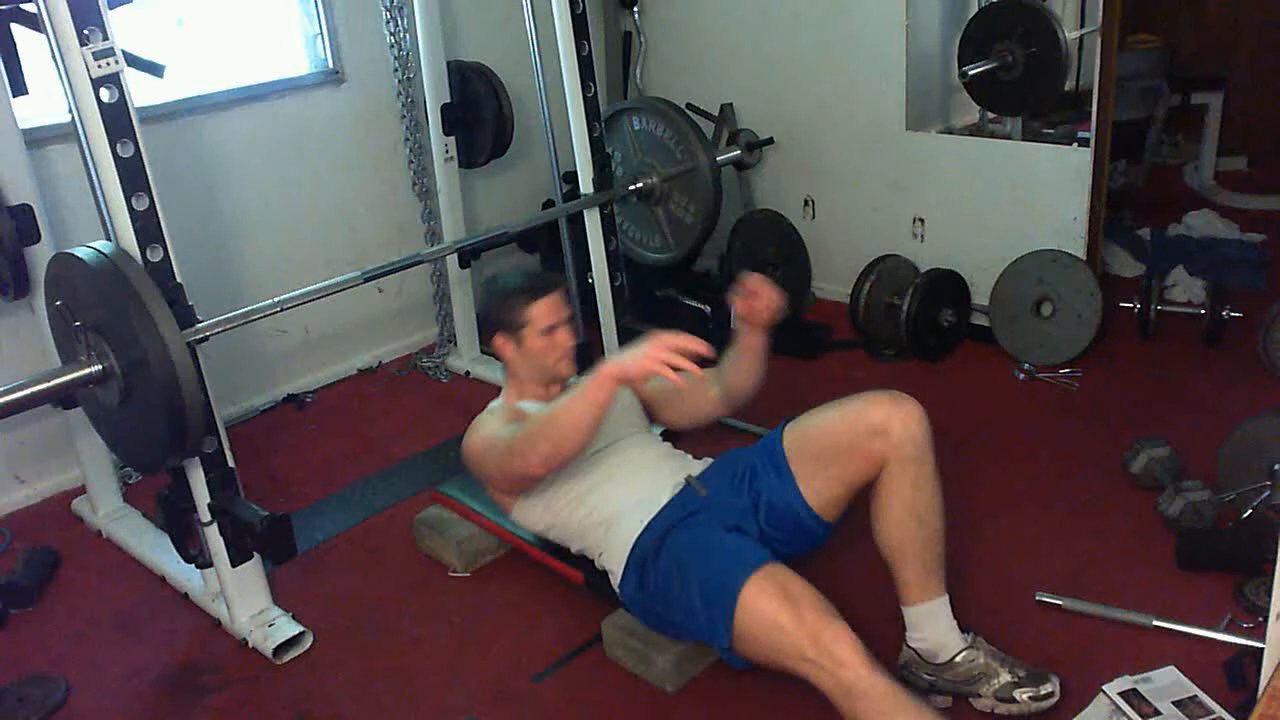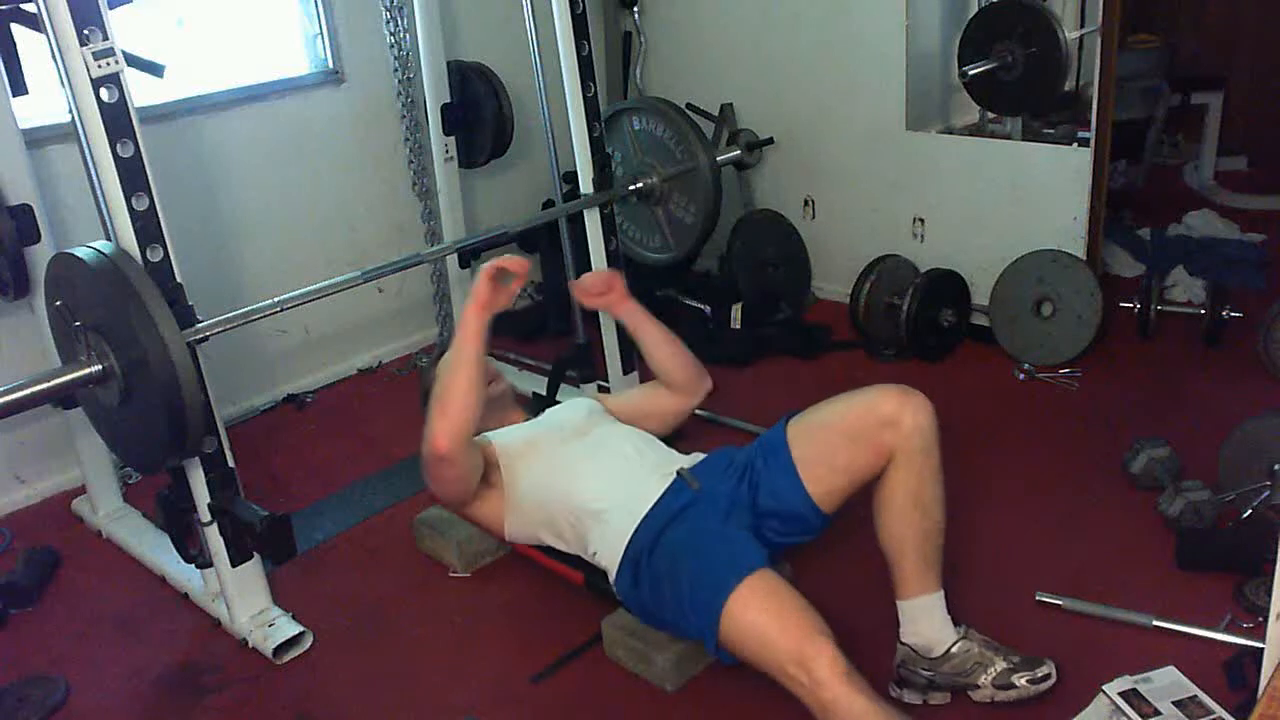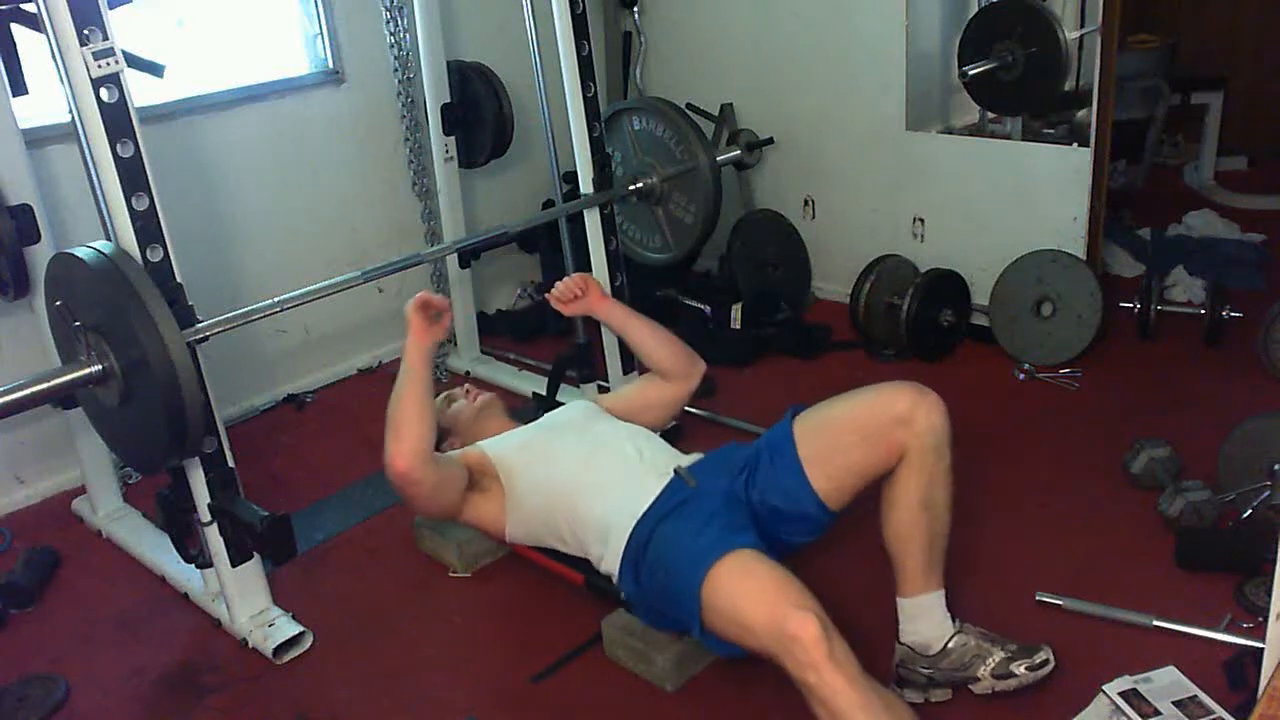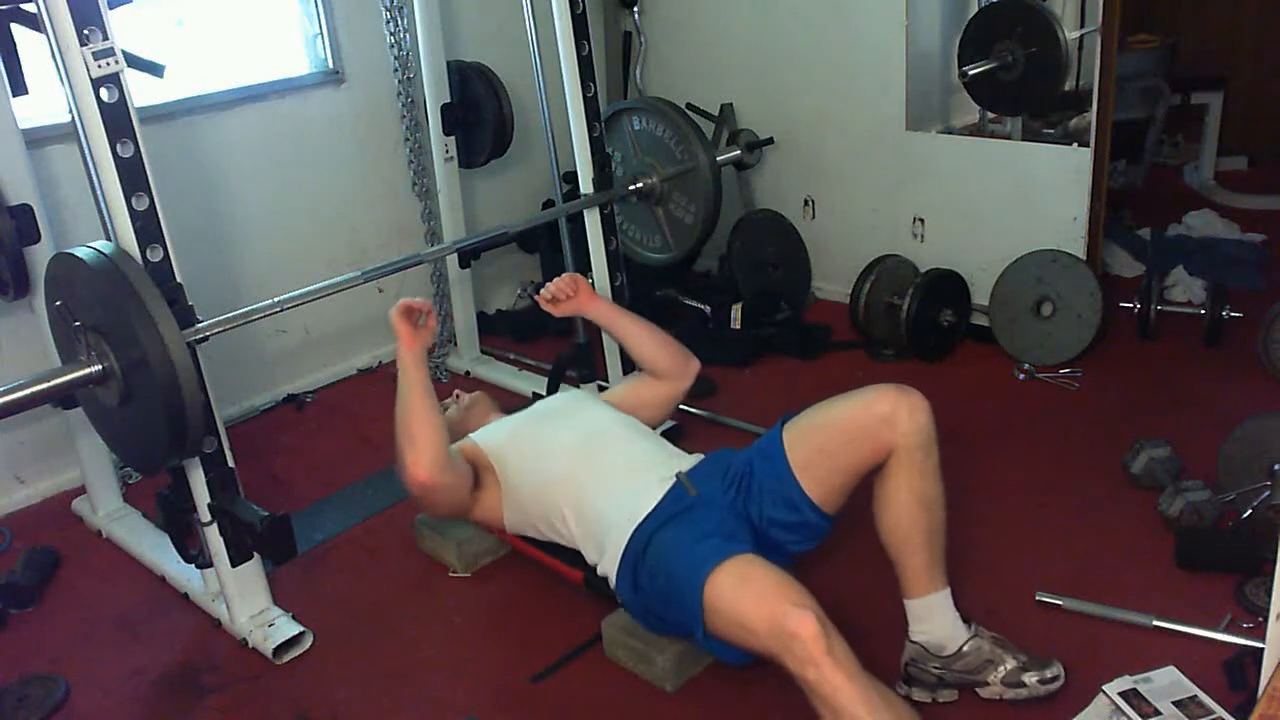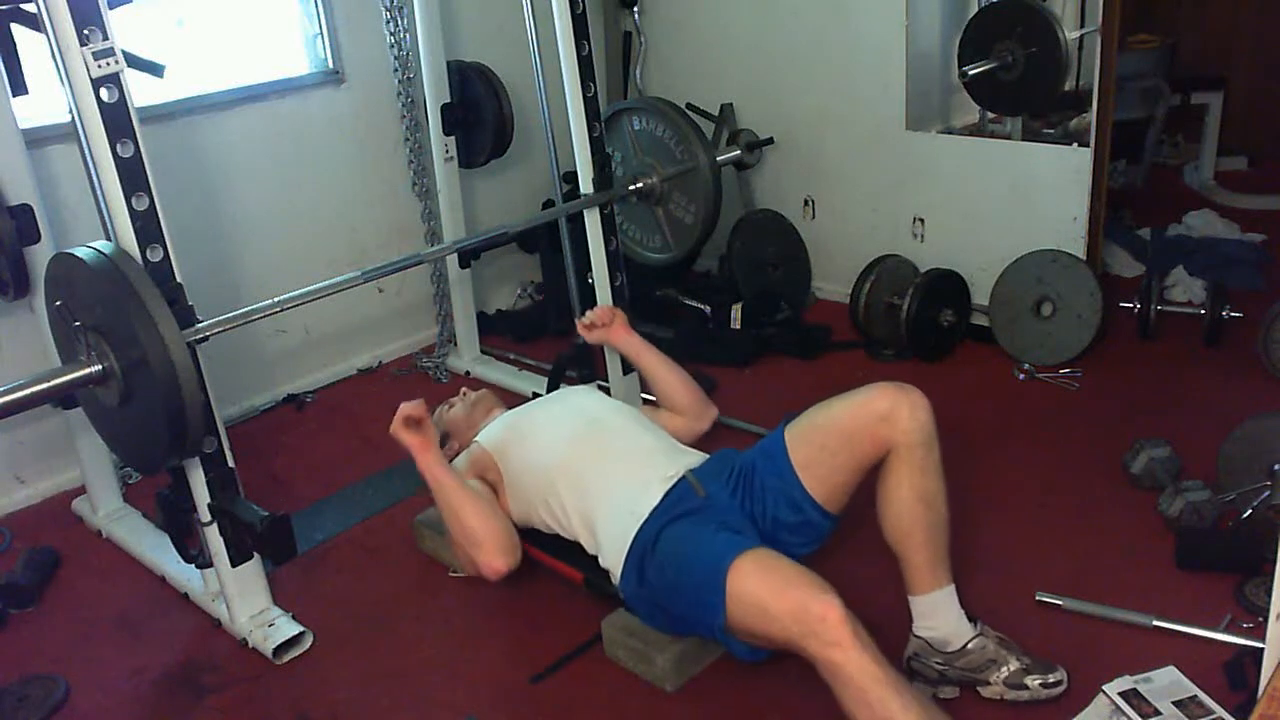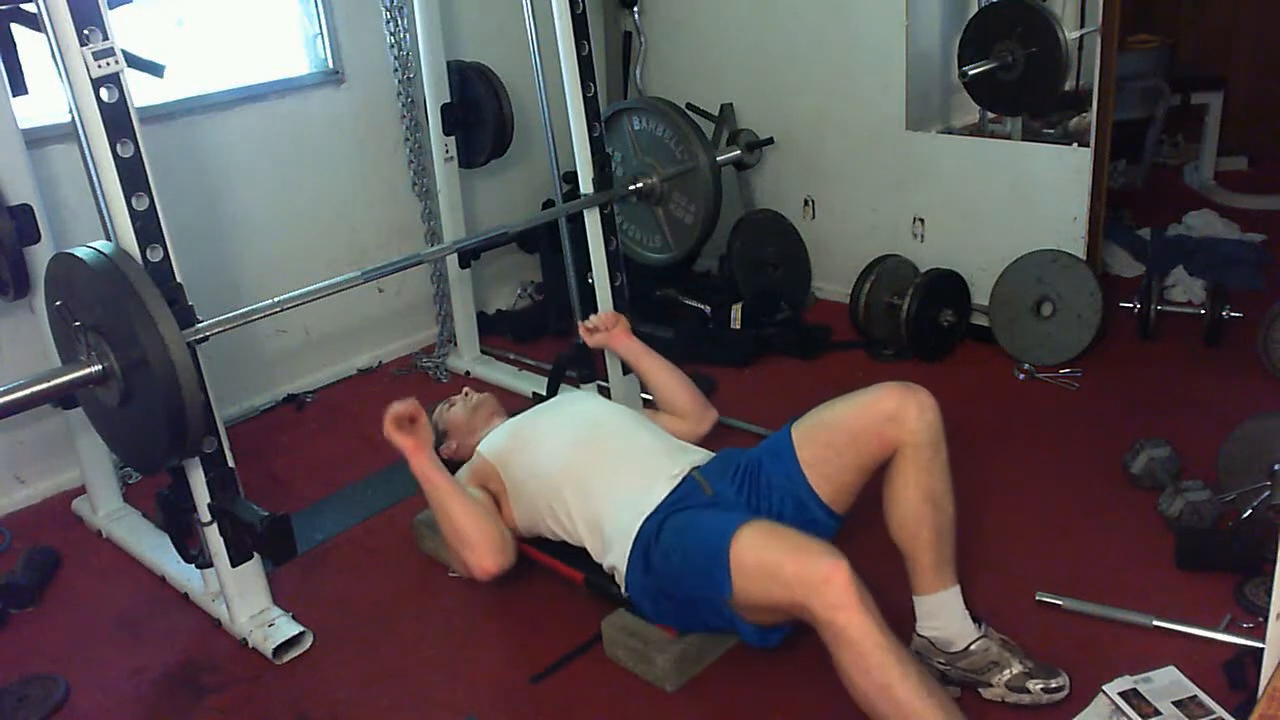
dt=0.3s
person 1, frame 1
left shoulder: (592, 389)
right shoulder: (489, 436)
left elbow: (719, 396)
right elbow: (533, 458)
left wrist: (752, 329)
right wrist: (613, 370)
left hip: (722, 485)
right hip: (659, 544)
left knee: (894, 418)
right knee: (835, 653)
left ankle: (936, 651)
person 1, frame 2
left shoulder: (578, 410)
right shoulder: (475, 474)
left elbow: (690, 388)
right elbow: (443, 443)
left wrist: (623, 306)
right wrist: (475, 315)
left hip: (719, 479)
right hip: (656, 537)
left knee: (902, 413)
right knee: (819, 668)
left ankle: (930, 648)
person 1, frame 3
left shoulder: (578, 412)
right shoulder: (473, 474)
left elbow: (684, 374)
right elbow: (405, 465)
left wrist: (604, 307)
right wrist: (418, 346)
left hip: (724, 476)
right hip: (658, 532)
left knee: (915, 411)
right knee: (806, 636)
left ankle: (928, 646)
person 1, frame 4
left shoulder: (568, 404)
right shoulder: (469, 462)
left elbow: (678, 372)
right elbow: (424, 477)
left wrist: (594, 307)
right wrist: (412, 357)
left hip: (723, 481)
right hip: (656, 540)
left knee: (899, 411)
right knee: (804, 632)
left ankle: (939, 646)
person 1, frame 5
left shoulder: (568, 407)
right shoulder: (473, 465)
left elbow: (697, 414)
right elbow: (495, 556)
left wrist: (623, 338)
right wrist: (424, 456)
left hip: (725, 481)
right hip: (659, 537)
left knee: (898, 409)
right knee: (824, 620)
left ankle: (942, 643)
person 1, frame 6
left shoulder: (572, 409)
right shoulder: (477, 476)
left elbow: (697, 418)
right elbow: (487, 559)
left wrist: (626, 346)
right wrist: (418, 458)
left hip: (727, 479)
right hip: (663, 542)
left knee: (906, 410)
right knee: (826, 576)
left ankle: (947, 640)
